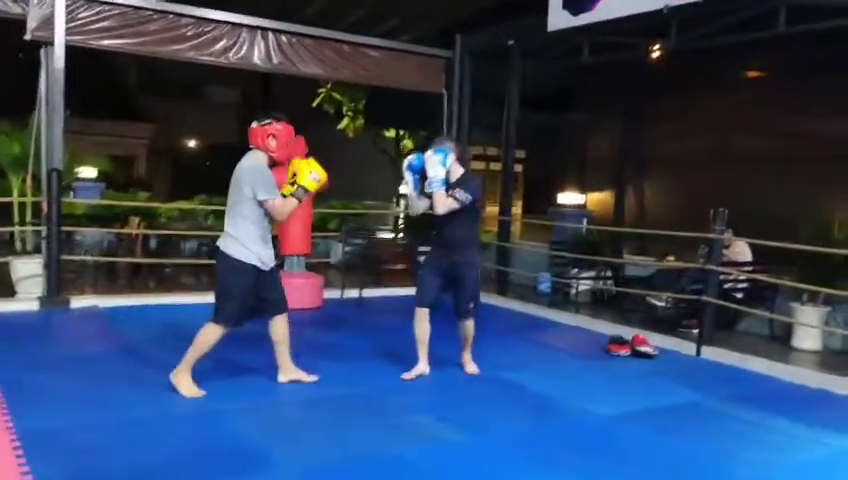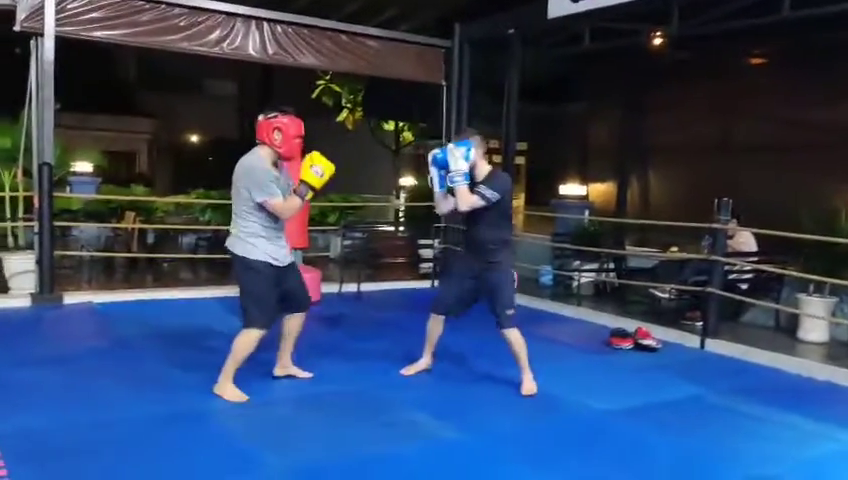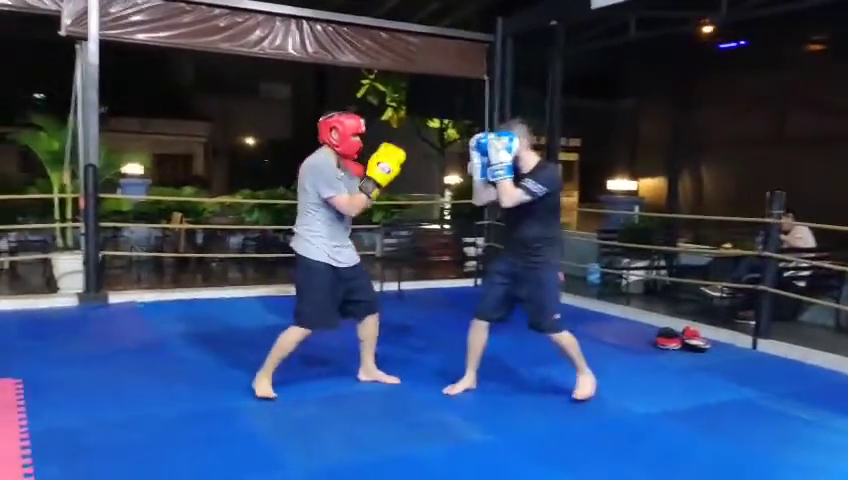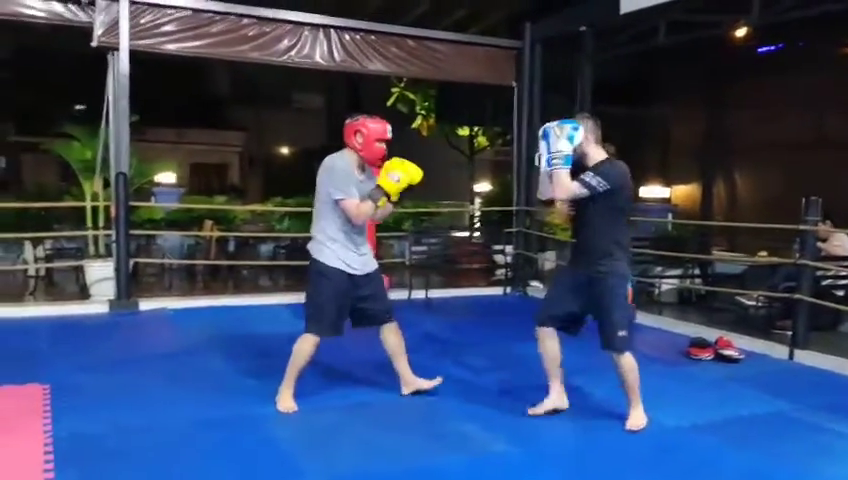
dt=0.5s
person 1, frame 1
left shoulder: (255, 166)
right shoulder: (256, 168)
left elbow: (274, 204)
right elbow: (280, 213)
left wrist: (294, 185)
right wrist: (304, 188)
left hip: (259, 256)
right hip: (240, 257)
left knee: (279, 310)
right knee: (225, 319)
left ankle: (286, 369)
right ankle: (182, 372)
person 1, frame 2
left shoulder: (274, 165)
right shoulder: (254, 166)
left elbow: (288, 198)
right elbow: (284, 211)
left wrist: (310, 180)
right wrist: (308, 183)
left hip: (276, 253)
right hip: (253, 256)
left knee: (298, 306)
right knee: (258, 325)
left ankle: (284, 363)
right ankle: (224, 381)
person 1, frame 3
left shoulder: (342, 165)
right shoulder: (317, 165)
left elbow: (361, 202)
right elbow: (351, 208)
left wrist: (377, 175)
right wrist: (375, 180)
left hip: (344, 255)
right hip: (316, 257)
left knee: (369, 310)
right knee: (306, 324)
left ankle: (368, 369)
right ankle: (263, 376)
person 1, frame 4
left shoulder: (367, 170)
right shoulder: (335, 166)
left elbow: (376, 215)
right elbow: (357, 215)
left wrist: (395, 190)
right wrist: (384, 187)
left hip: (361, 261)
right hip: (331, 263)
left knee: (387, 319)
right knee: (316, 331)
left ankle: (407, 380)
right ankle: (286, 389)
person 2, frame 1
left shoulder: (471, 183)
right shoulder: (439, 182)
left elbow: (441, 208)
right elbow: (415, 209)
left wrist: (435, 176)
right wrist: (412, 179)
left hip: (465, 258)
right hip: (437, 255)
left knee: (465, 313)
right knee: (421, 308)
left ankle: (466, 355)
right ankle: (422, 363)
person 2, frame 2
left shoulder: (499, 181)
right shoulder: (467, 181)
left elbow: (464, 205)
right elbow: (442, 208)
left wrist: (457, 169)
right wrist: (437, 174)
left hip: (496, 264)
right hip: (469, 260)
left knee: (506, 325)
right knee: (438, 310)
left ankle: (527, 375)
right ankle: (425, 359)
person 2, frame 3
left shoulder: (548, 173)
right shoulder: (512, 174)
left elbow: (508, 199)
right elbow: (479, 199)
left wrist: (500, 161)
right wrist: (480, 163)
left hip: (541, 264)
right hip: (509, 261)
left knee: (552, 329)
right knee: (480, 318)
left ankle: (585, 374)
right ankle: (469, 377)
person 2, frame 4
left shoulder: (614, 172)
right shoulder: (584, 173)
left elbow: (562, 192)
right elbow: (545, 193)
left wrist: (561, 153)
right wrist: (549, 154)
left hip: (609, 272)
right hip: (578, 265)
left knee: (617, 347)
right knee: (545, 323)
left ankle: (636, 407)
right ankle: (557, 395)
